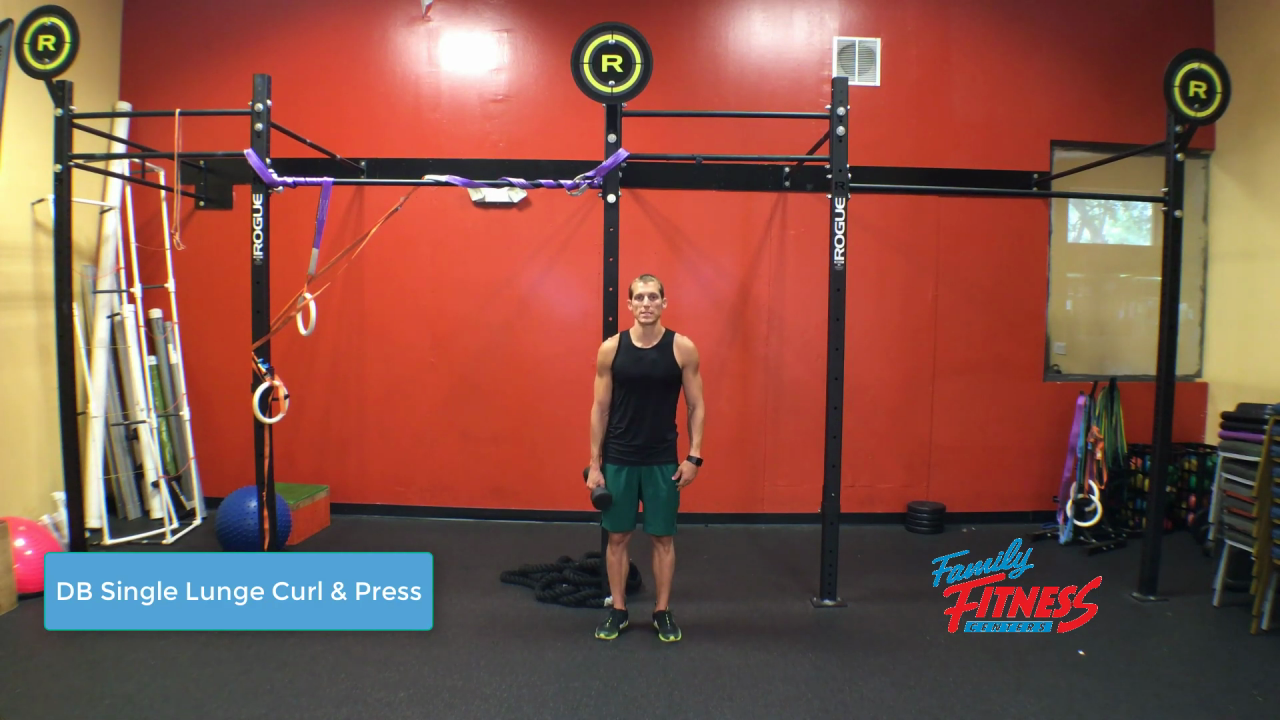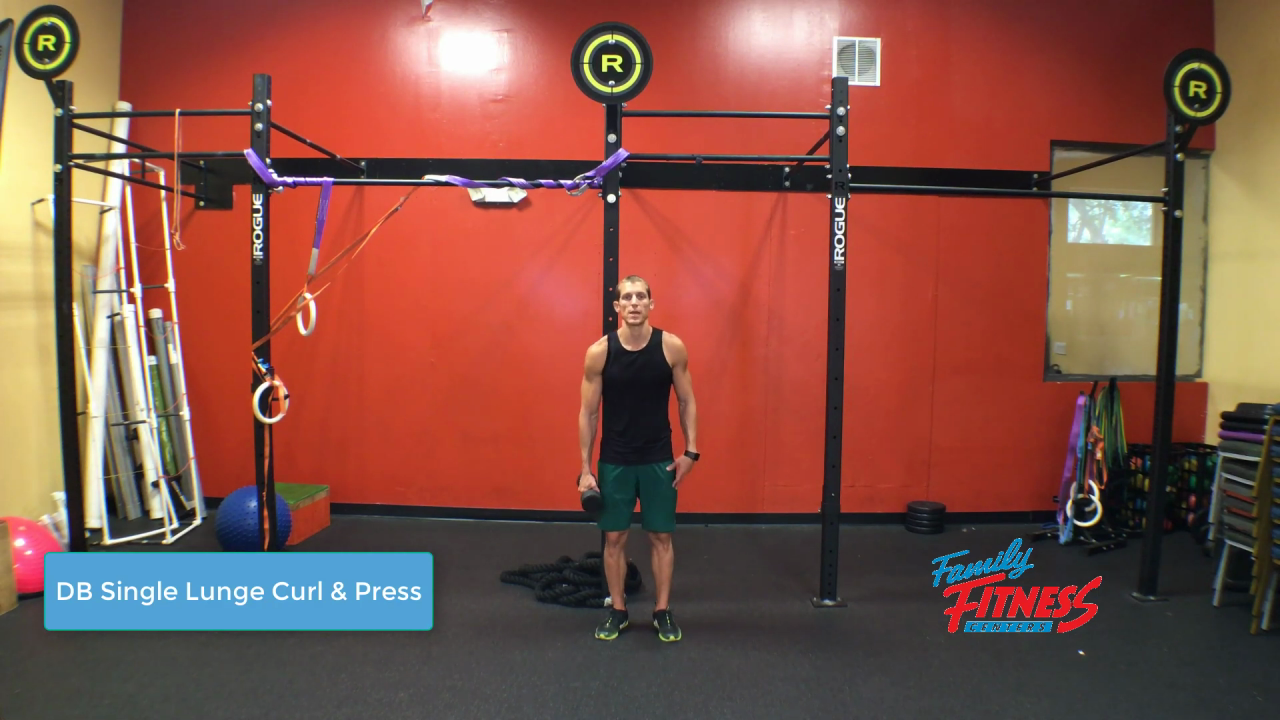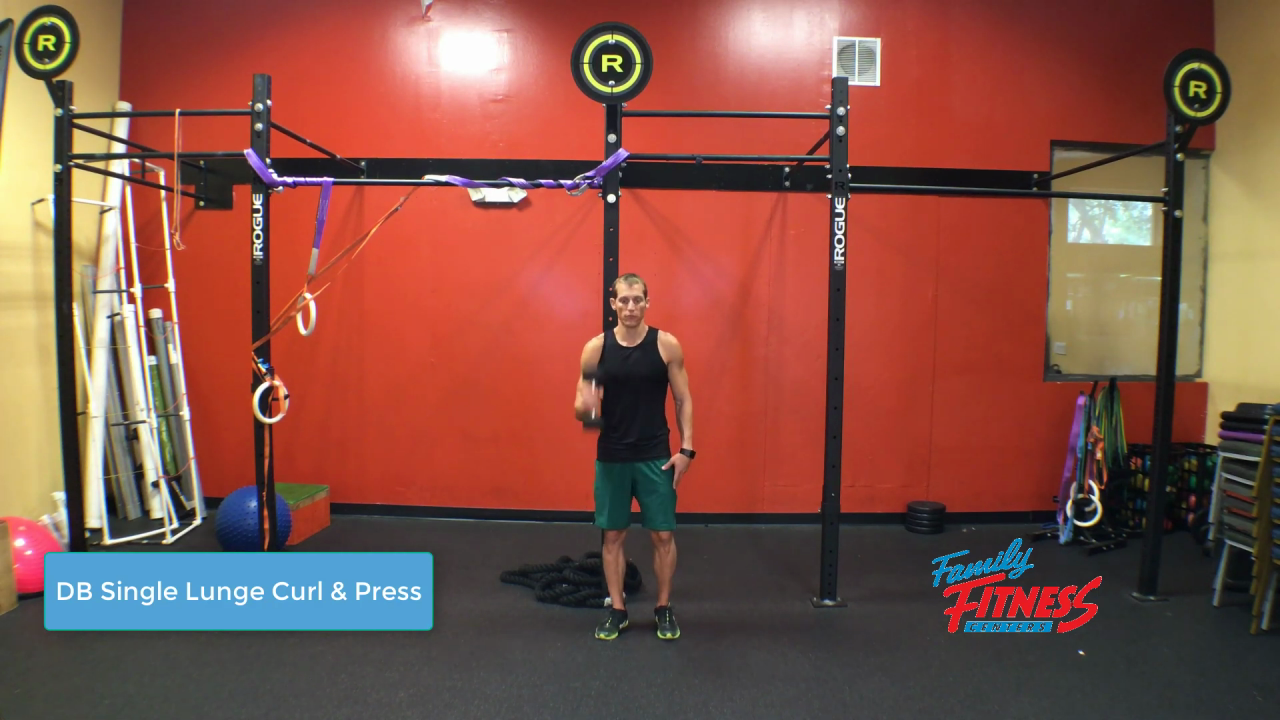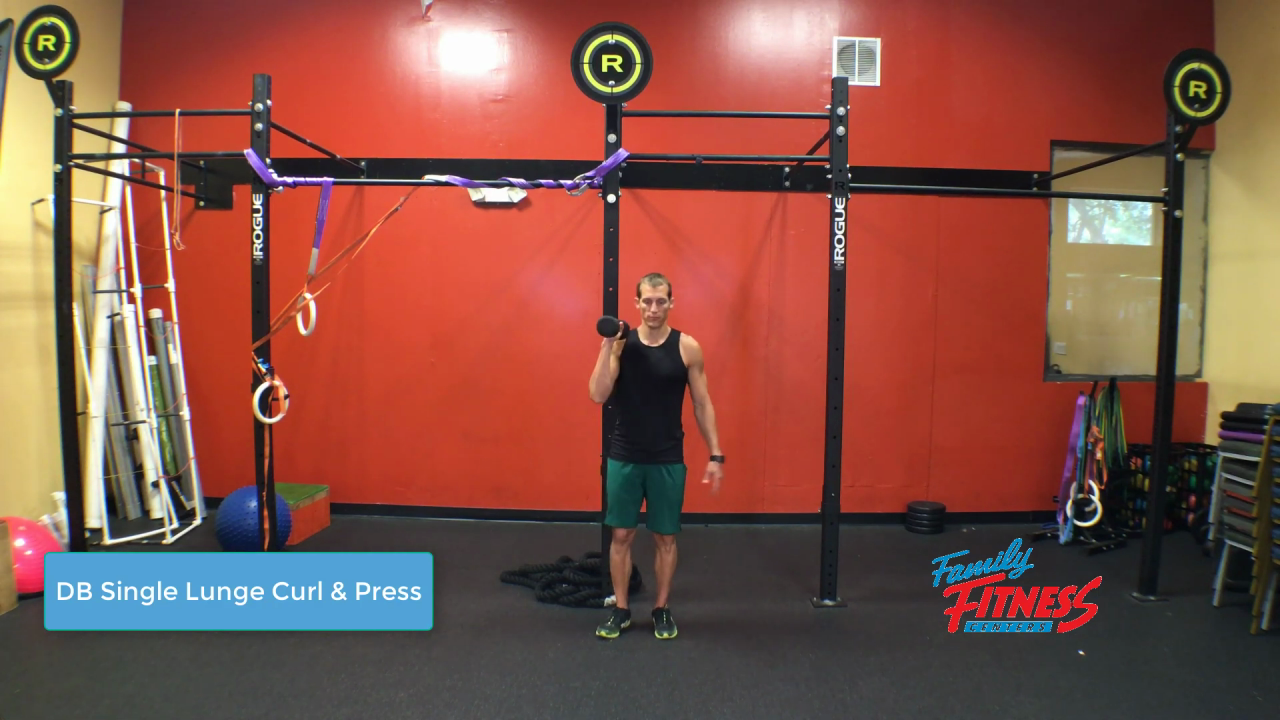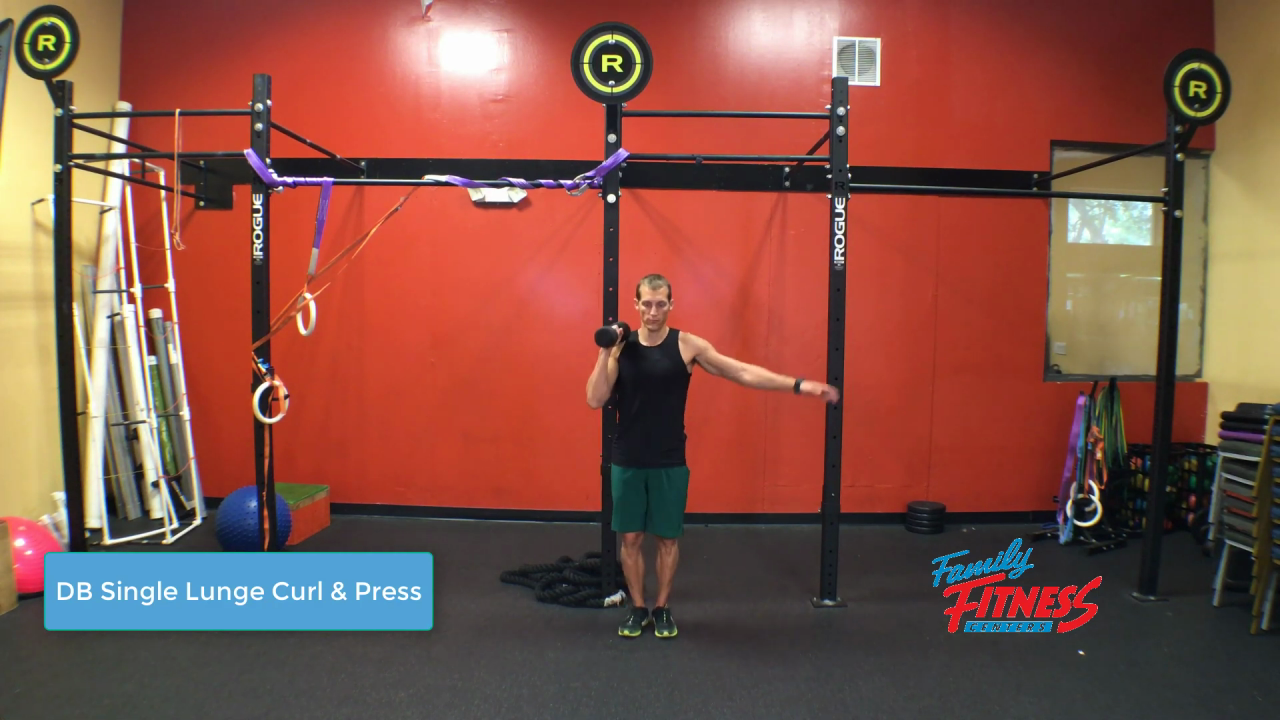
dt=0.4s
person 1, frame 1
left shoulder: (683, 348)
right shoulder: (610, 348)
left elbow: (696, 405)
right elbow: (600, 408)
left wrist: (693, 456)
right wrist: (594, 463)
left hip: (663, 460)
right hip: (618, 459)
left knee: (663, 538)
right knee: (617, 536)
left ankle: (662, 611)
right ankle: (618, 610)
person 1, frame 2
left shoulder: (671, 347)
right shoulder: (599, 352)
left elbow: (687, 401)
right elbow: (588, 413)
left wrist: (691, 451)
right wrist: (585, 469)
left hip: (659, 459)
right hip: (614, 460)
left knee: (661, 536)
right knee: (614, 537)
left ankle: (663, 611)
right ankle: (618, 610)
person 1, frame 3
left shoulder: (666, 344)
right shoulder: (597, 347)
left elbow: (683, 399)
right elbow: (580, 405)
left wrist: (686, 448)
right wrist: (585, 406)
left hip: (656, 456)
right hip: (611, 458)
left knee: (663, 535)
right knee: (612, 535)
left ankle: (663, 607)
right ankle: (617, 610)
person 1, frame 4
left shoulder: (687, 347)
right shoulder: (622, 343)
left elbow: (703, 404)
right elbow: (598, 396)
left wrist: (715, 455)
right wrist: (607, 347)
left hip: (668, 459)
right hip: (624, 457)
left knee: (666, 537)
right knee: (621, 534)
left ankle: (662, 609)
right ankle: (620, 609)
person 1, frame 5
left shoulder: (687, 345)
right shoulder: (620, 347)
left elbow: (743, 373)
right elbow: (595, 400)
left wrist: (799, 385)
right wrist: (605, 353)
left hip: (669, 462)
right hip: (626, 461)
left knee: (667, 538)
right knee: (630, 537)
left ankle: (662, 607)
right ankle: (637, 607)
